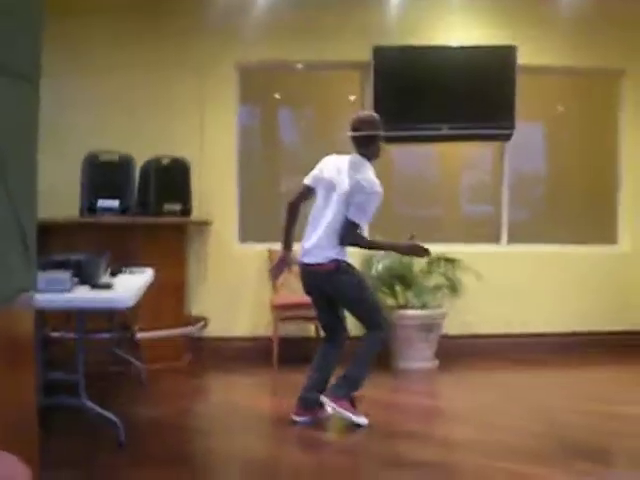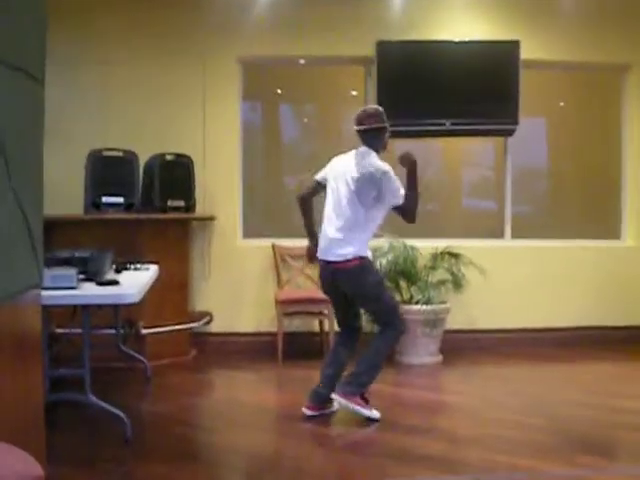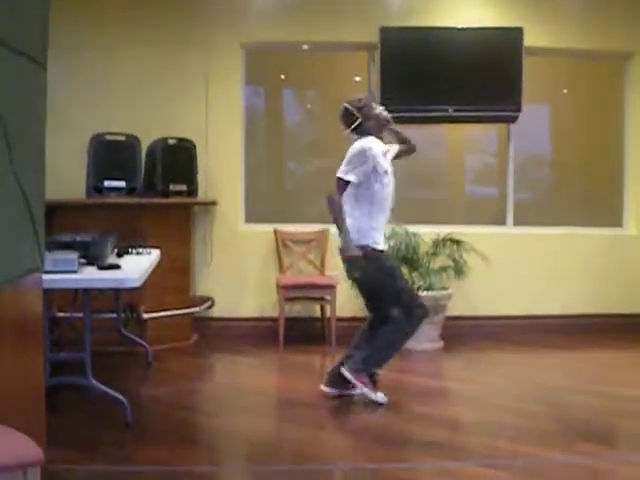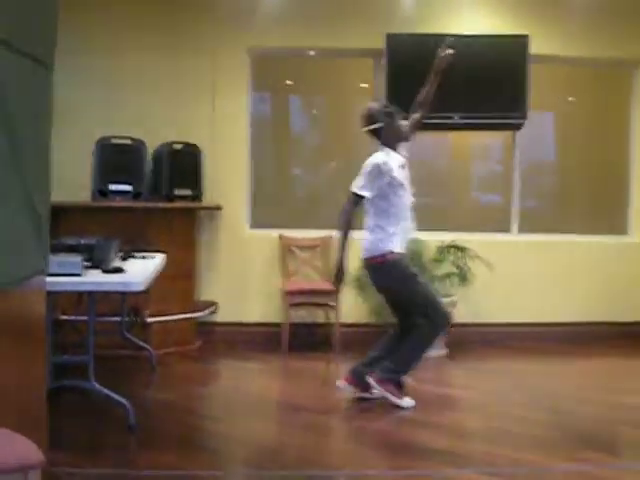
dt=0.5s
person 1, frame 1
left shoulder: (329, 163)
right shoulder: (370, 186)
left elbow: (294, 204)
right elbow: (347, 237)
left wrist: (286, 250)
right wrist: (398, 248)
left hip: (308, 265)
right hip: (332, 266)
left knee: (334, 335)
right knee: (378, 327)
left ankle: (307, 404)
right ankle: (341, 393)
person 1, frame 2
left shoulder: (338, 162)
right shoulder: (379, 169)
left elbow: (304, 197)
right elbow: (409, 215)
left wrist: (313, 240)
right wrist: (413, 172)
left hip: (326, 262)
right hip: (354, 263)
left knee: (348, 331)
right knee: (392, 326)
left ankle: (320, 399)
right ankle: (352, 390)
person 1, frame 3
left shoulder: (379, 149)
right shoulder: (364, 148)
left elbow: (411, 147)
right elbow: (335, 194)
left wrist: (389, 129)
right wrist: (347, 241)
left hip: (366, 249)
right hip: (364, 249)
left knee: (382, 317)
right knee: (414, 311)
left ankle: (338, 378)
right ankle: (361, 367)
person 1, frame 4
left shoulder: (395, 153)
right shoulder: (379, 162)
left elbow: (419, 110)
right elbow: (350, 206)
left wrist: (437, 71)
right wrist: (341, 257)
left hip: (389, 255)
right hip: (384, 257)
left knee: (410, 323)
right knee: (436, 318)
left ankle: (358, 375)
right ankle: (388, 377)
